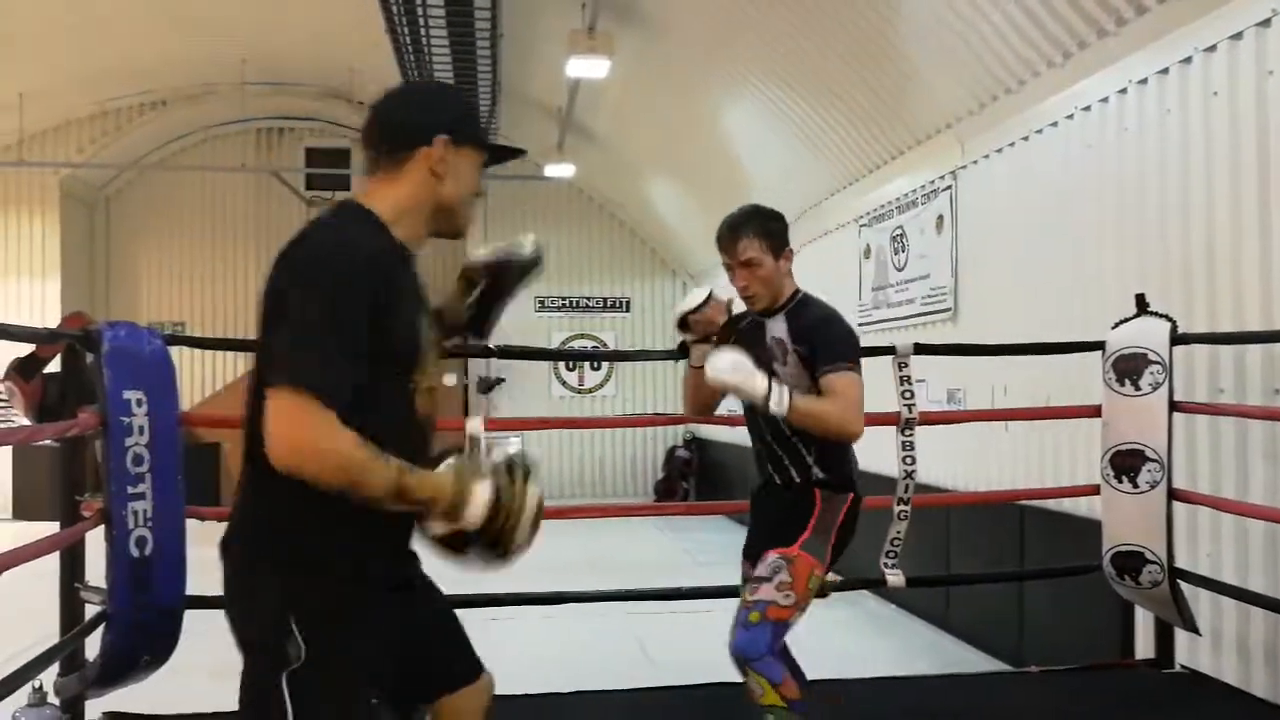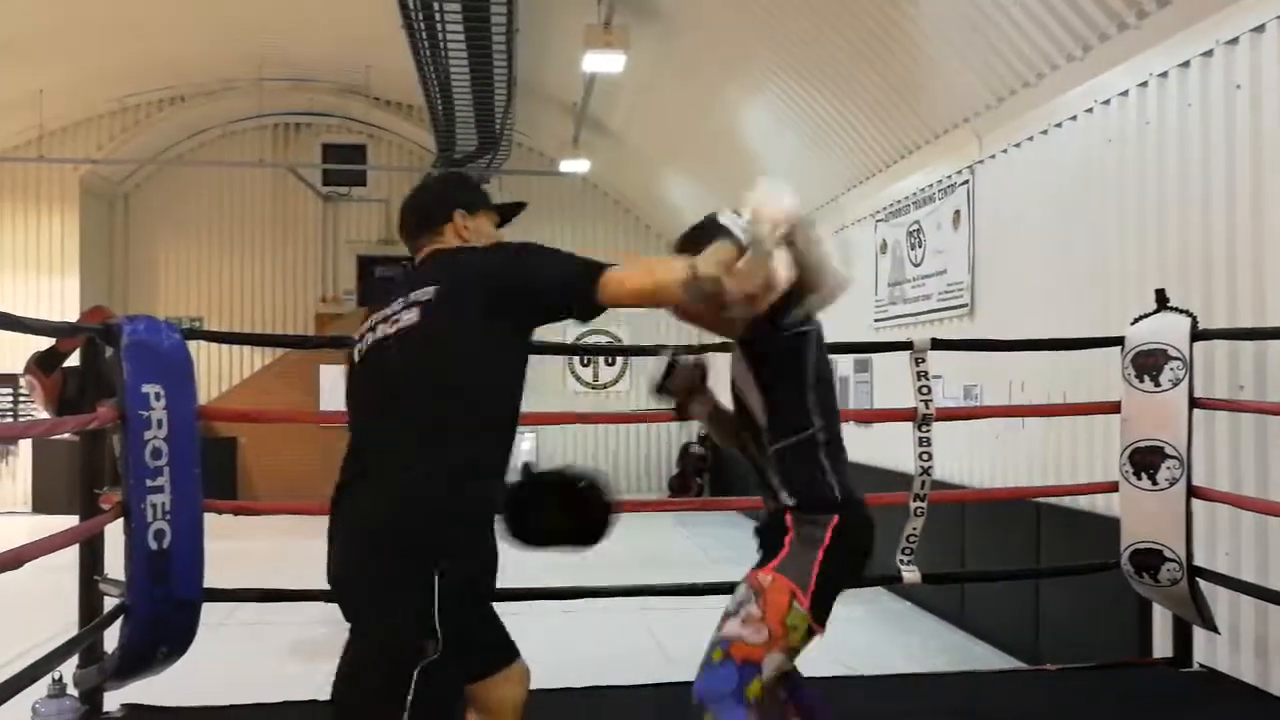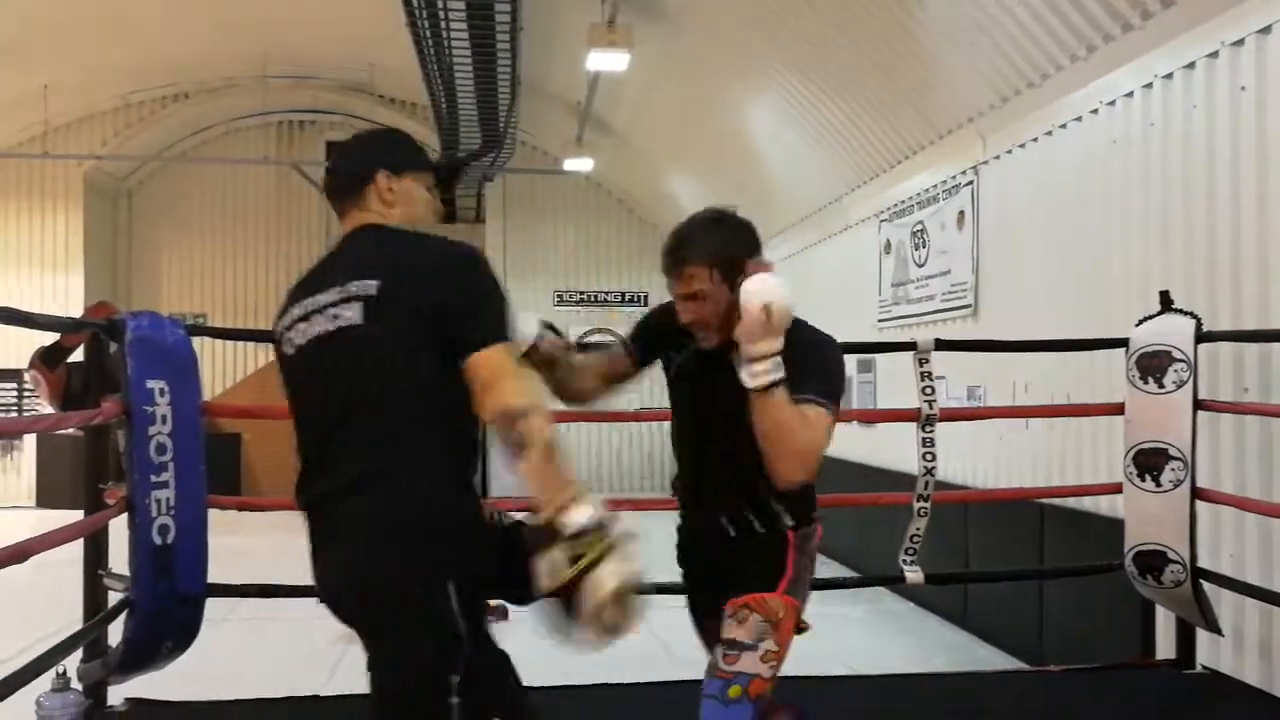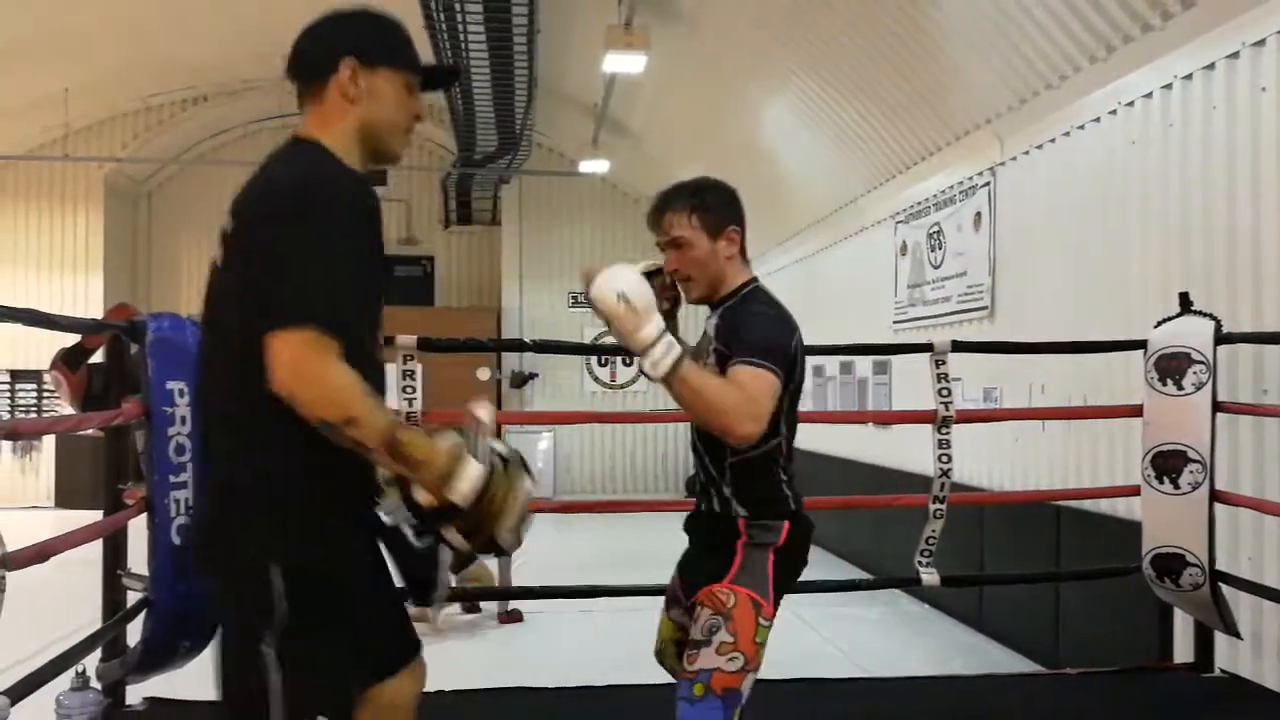
dt=0.3s
person 1, frame 1
left shoulder: (386, 262)
right shoulder: (343, 258)
right elbow: (299, 439)
left wrist: (454, 321)
right wrist: (449, 492)
left hip: (368, 567)
right hip: (303, 584)
person 1, frame 2
left shoulder: (382, 325)
right shoulder: (493, 273)
right elbow: (637, 281)
left wrist: (495, 494)
right wrist: (748, 282)
left hip: (376, 543)
right hip: (422, 551)
person 1, frame 3
left shoulder: (301, 309)
right shoulder: (442, 267)
right elbow: (501, 387)
right wrist: (569, 516)
left hip: (348, 546)
right hip: (420, 548)
person 1, frame 4
left shoulder: (304, 189)
right shoulder: (319, 193)
right elbow: (305, 372)
left wrist: (377, 476)
right wrist: (452, 469)
left hip: (323, 517)
right hip: (279, 526)
person 2, frame 1
left shoulder: (822, 323)
right shoulder: (744, 328)
left elbow: (848, 421)
right elbow: (696, 408)
left wrist: (763, 391)
right wrist: (703, 341)
left hip: (821, 501)
right hip: (774, 498)
left knee: (753, 644)
right knee: (759, 638)
person 2, frame 2
left shoulder: (773, 316)
right shoulder: (756, 342)
left elbow: (686, 297)
right elbow: (755, 443)
right wrist: (702, 403)
left hip: (817, 532)
right hip: (800, 528)
right knee: (765, 678)
person 2, frame 3
left shoulder: (813, 353)
right shoulder: (671, 328)
left elbow: (791, 469)
right elbow: (585, 384)
left wrist: (761, 358)
right wrist: (544, 349)
left hip: (773, 547)
right hip: (704, 542)
person 2, frame 4
left shoulder: (762, 319)
right shoulder: (724, 313)
left elbow: (742, 421)
right elbow: (696, 387)
left wrist: (653, 341)
right wrist: (638, 326)
left hip: (758, 537)
right hip: (716, 528)
right knee: (675, 652)
